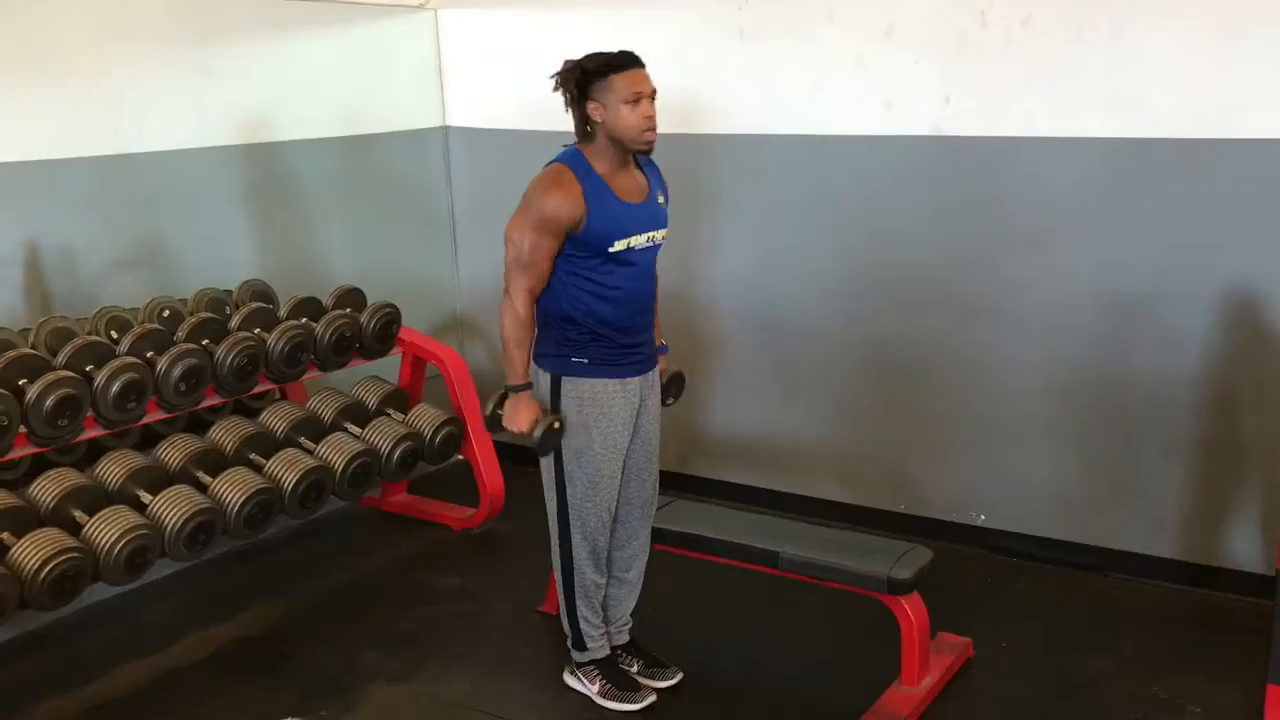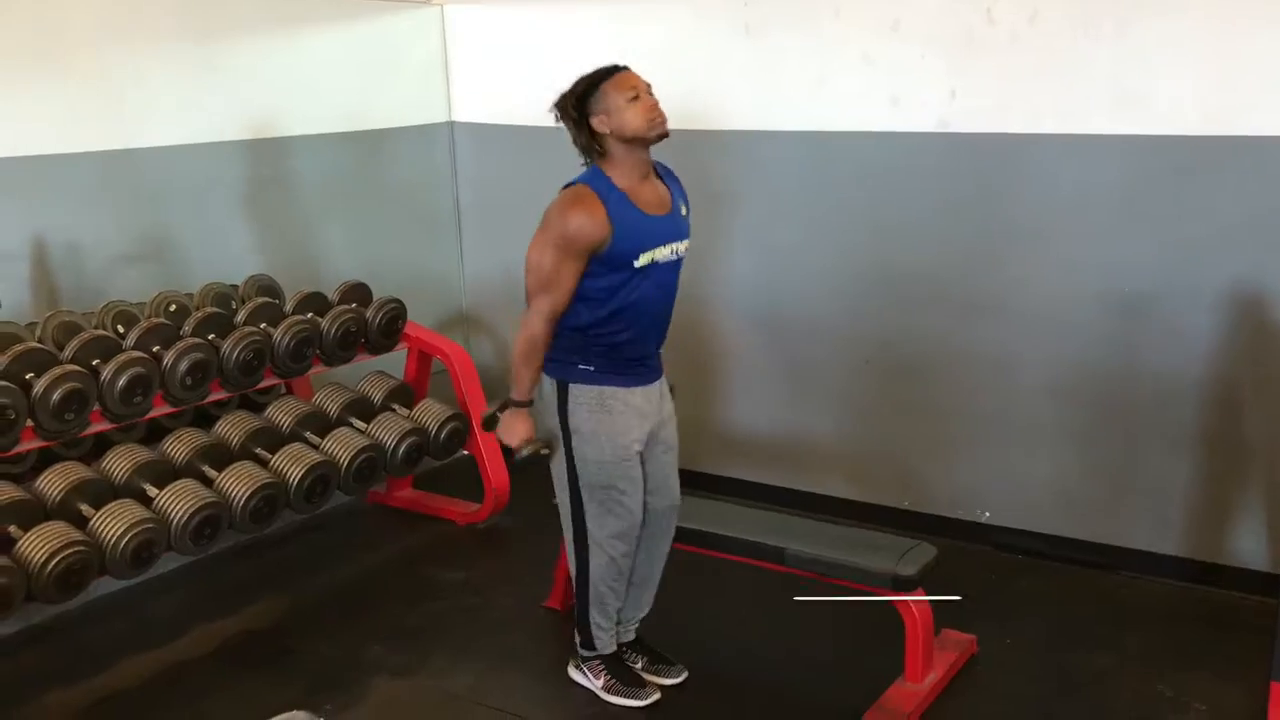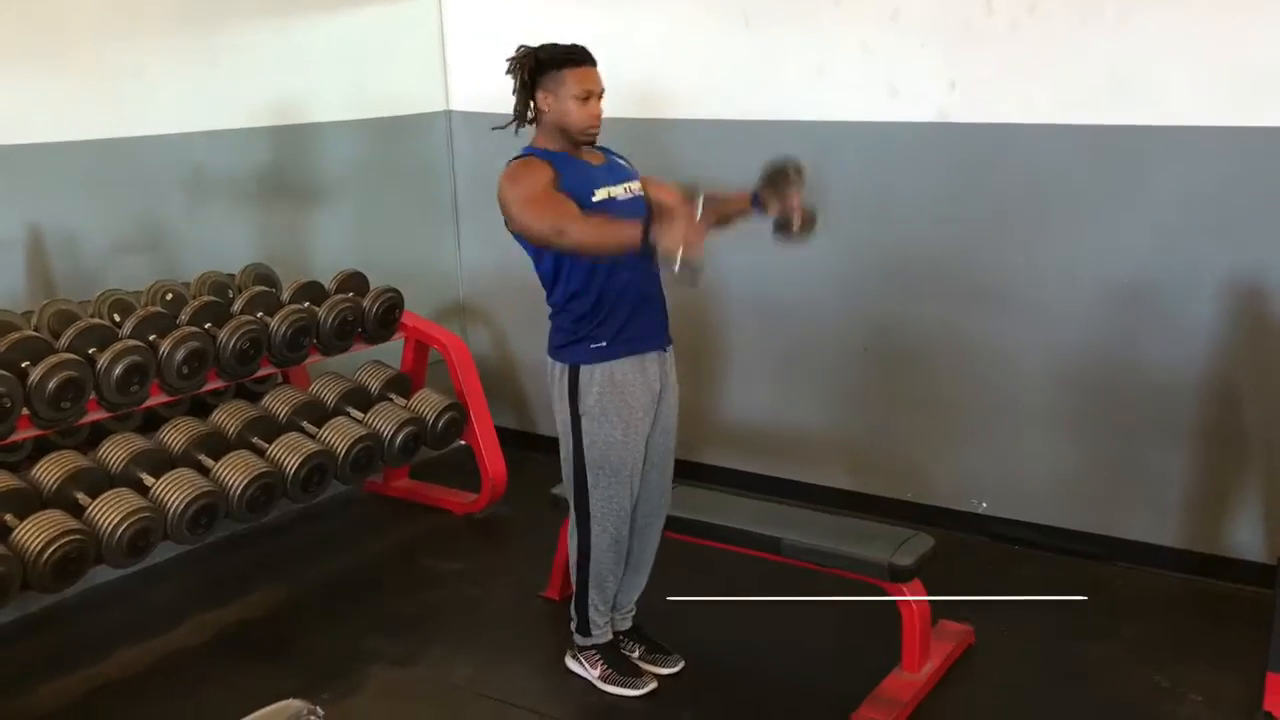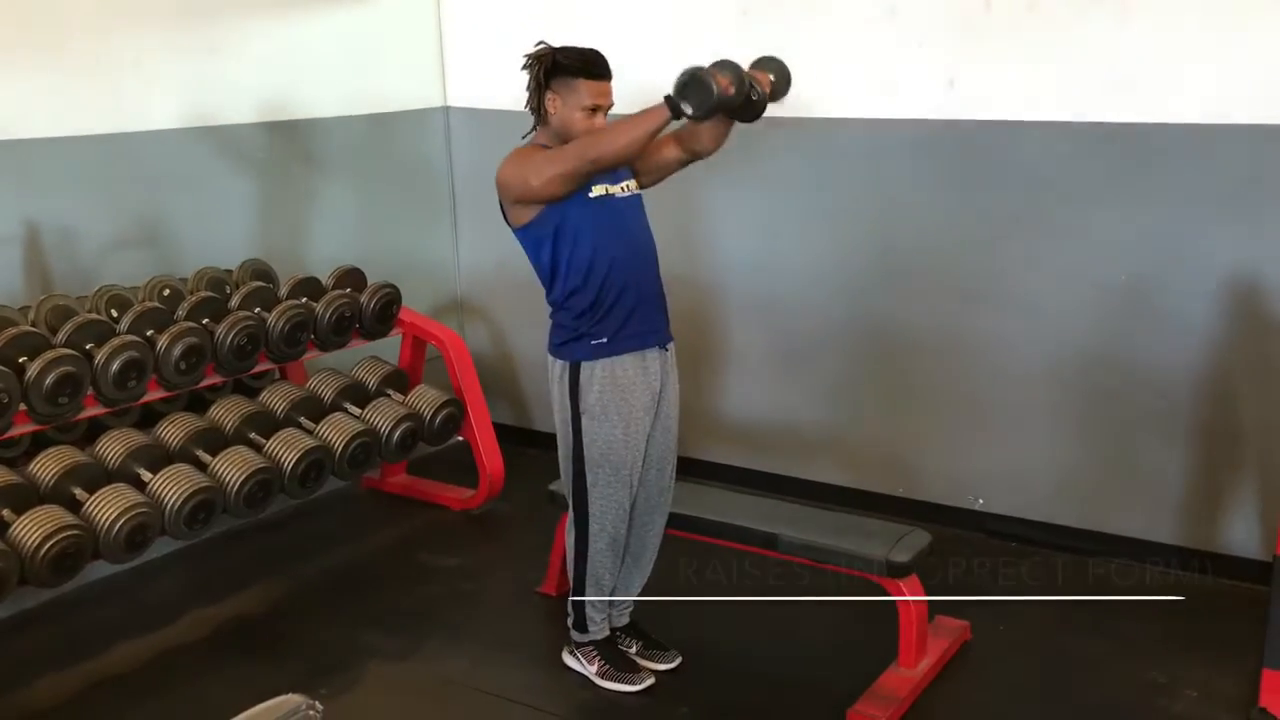
dt=0.4s
person 1, frame 1
left shoulder: (650, 176)
right shoulder: (559, 189)
right elbow: (519, 296)
left wrist: (657, 346)
right wrist: (519, 390)
left hip: (638, 375)
right hip: (580, 382)
left knee: (634, 515)
right knee: (586, 521)
left ankle: (619, 637)
right ankle: (586, 656)
person 1, frame 2
left shoulder: (671, 188)
right shoulder: (583, 210)
right elbow: (541, 314)
right wrist: (519, 404)
left hip: (649, 383)
right hip: (589, 391)
left knee: (660, 514)
right knee: (610, 525)
left ankle: (626, 634)
right ankle: (594, 654)
person 1, frame 3
left shoulder: (612, 163)
right shoulder: (526, 178)
left elbow: (688, 209)
right elbow: (570, 231)
left wrist: (754, 200)
right wrist: (651, 231)
left hip: (652, 351)
right hip: (594, 366)
left knee: (649, 502)
right knee: (604, 508)
left ankle: (621, 622)
right ankle: (590, 641)
person 1, frame 4
left shoulder: (616, 160)
right shoulder: (523, 172)
left elbow: (694, 147)
right elbow: (588, 156)
right wrist: (675, 102)
left hip: (655, 351)
right hip: (594, 363)
left knee: (650, 499)
right knee: (602, 505)
left ankle: (618, 617)
right ankle: (587, 638)
